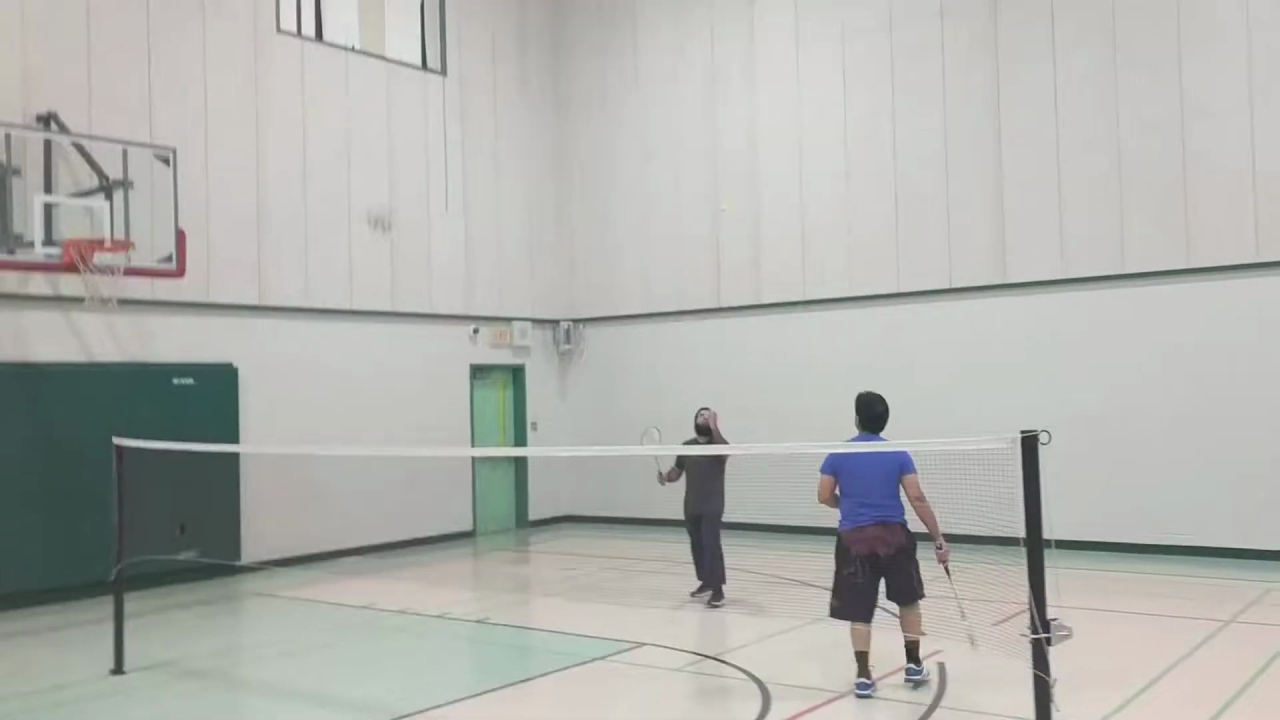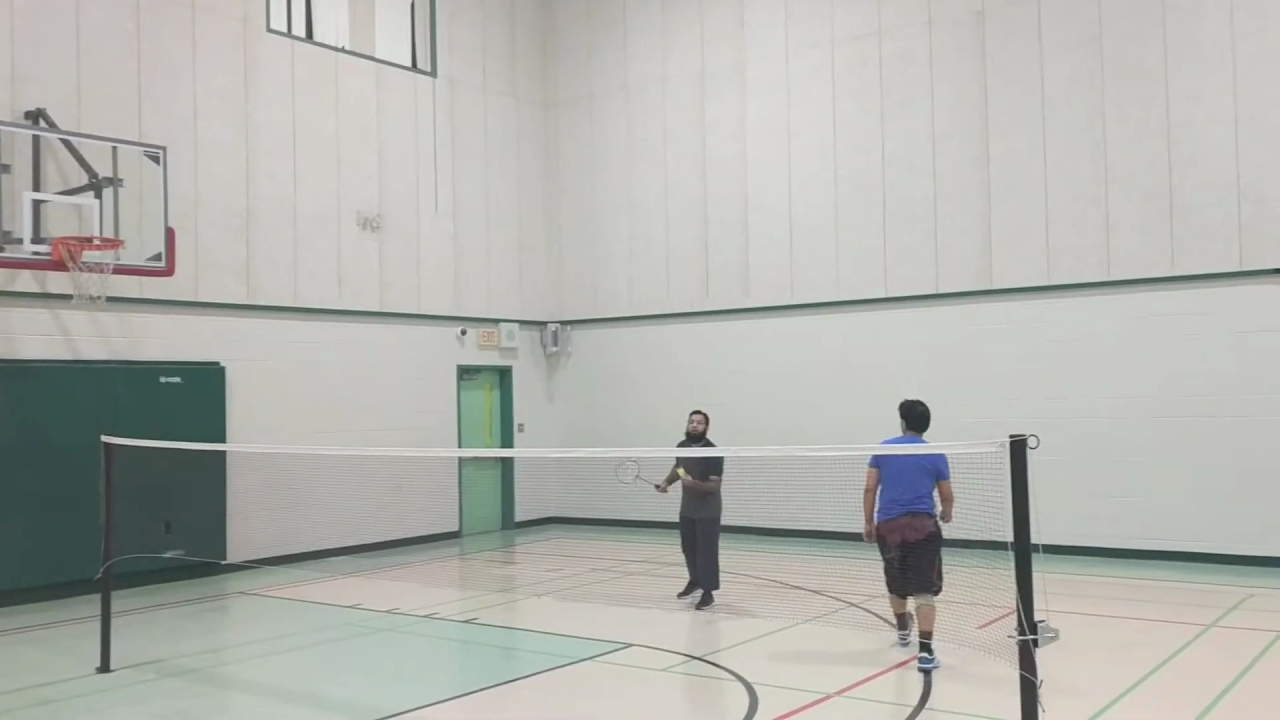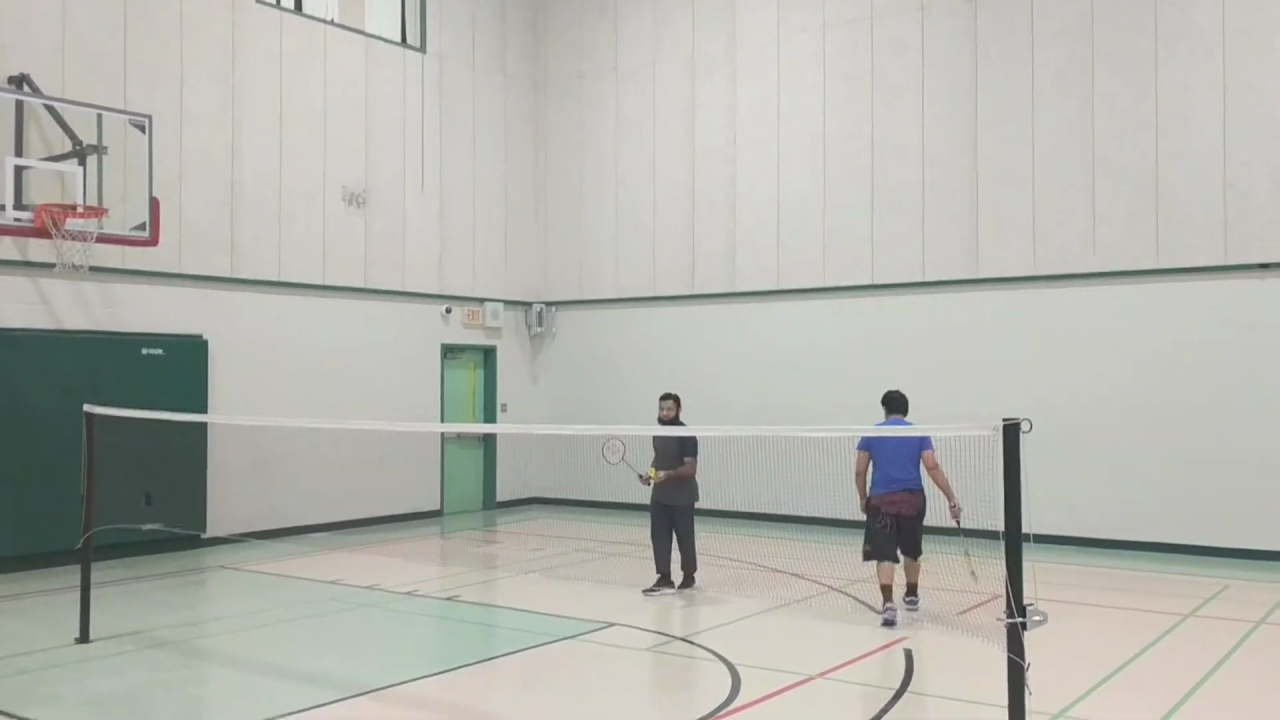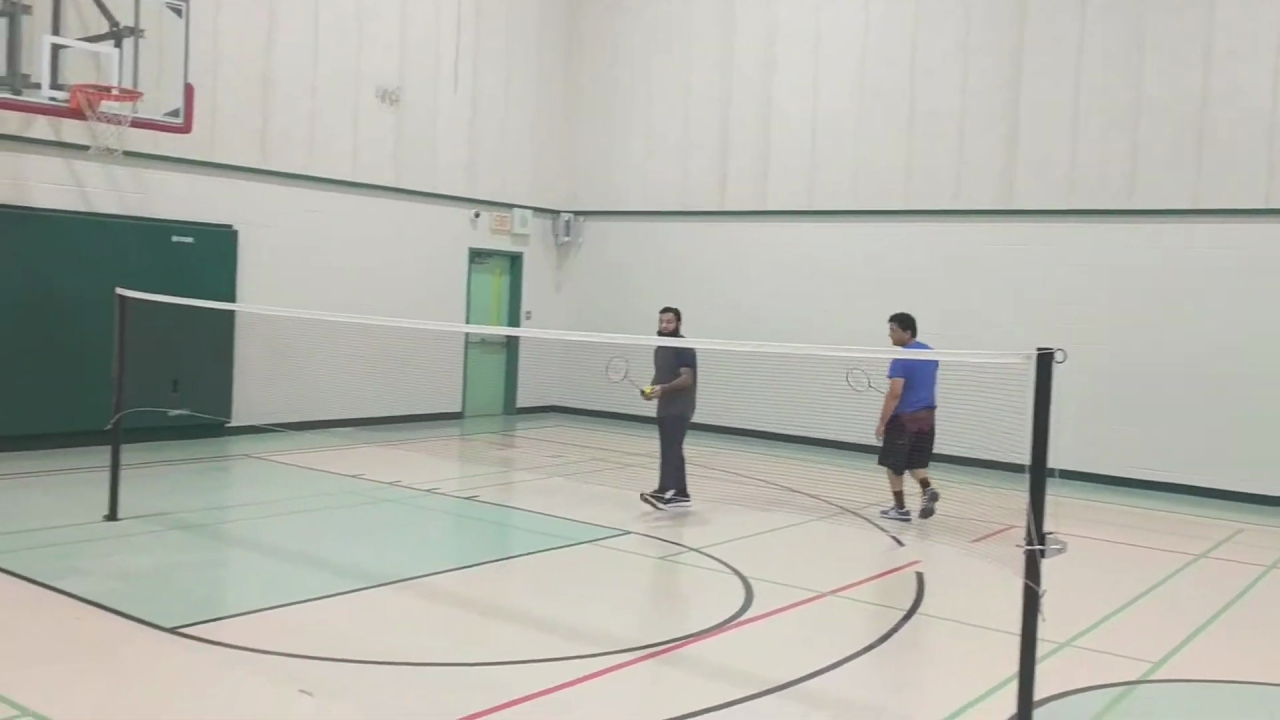
dt=0.7s
person 1, frame 1
left shoulder: (839, 454)
right shoulder: (897, 455)
left elbow: (824, 496)
right elbow: (917, 498)
right wrist: (939, 538)
left hip: (854, 538)
right hip: (893, 535)
left knee: (857, 611)
right knee: (909, 600)
left ankle: (863, 676)
right ankle: (914, 664)
person 1, frame 2
left shoulder: (882, 450)
right shoulder: (935, 456)
left elbow: (870, 489)
right elbow: (946, 497)
left wrist: (868, 522)
right wrist: (947, 513)
left hip: (888, 525)
right hip: (922, 525)
left knee: (897, 584)
right knee: (924, 590)
left ankle: (903, 630)
right ankle: (925, 651)
person 1, frame 3
left shoulder: (871, 434)
right shoulder: (920, 434)
left elbow: (860, 471)
right elbow: (933, 468)
left wrist: (863, 498)
right wrist: (952, 500)
left hip: (881, 501)
right hip: (912, 499)
left knee: (883, 555)
right knee: (911, 552)
left ankle: (888, 604)
right ankle: (911, 596)
person 1, frame 4
left shoulder: (901, 359)
right shoulder: (930, 353)
left elbow: (894, 394)
left wrist: (882, 422)
left hip: (904, 418)
right hip: (927, 416)
left knee: (893, 463)
right knee: (917, 463)
left ankle: (901, 508)
right ankle: (928, 490)
person 2, frame 1
left shoulder: (719, 444)
right shoulder: (686, 446)
left elbow: (724, 451)
right elbow: (677, 471)
left wrist: (715, 429)
right wrist: (666, 476)
left hip: (712, 506)
right hip: (691, 506)
left knee: (711, 545)
right knee: (697, 546)
left ankle: (717, 589)
right ankle: (706, 582)
person 2, frame 2
right shoulder: (682, 446)
left elbow: (714, 485)
left wrist: (694, 483)
right wrist: (667, 482)
left hip: (708, 511)
right hip: (687, 508)
left knee: (706, 550)
right knee: (688, 547)
left ankle: (708, 592)
right ankle: (695, 580)
person 2, frame 3
left shoulder: (686, 435)
right shoulder: (658, 433)
left elbow: (690, 468)
left wrist: (668, 474)
right wrist: (650, 474)
left hip: (682, 497)
right hip: (659, 495)
left knee: (684, 536)
right knee: (659, 535)
left ankle: (689, 575)
right ankle: (665, 580)
person 2, frame 4
left shoulder: (684, 348)
right shoulder: (660, 349)
left elbow: (686, 378)
left wrist: (664, 388)
right wrist: (652, 389)
left hip: (680, 408)
right hip: (664, 407)
left knee: (670, 449)
right knee: (670, 450)
left ankle: (663, 493)
right ankle: (680, 493)
